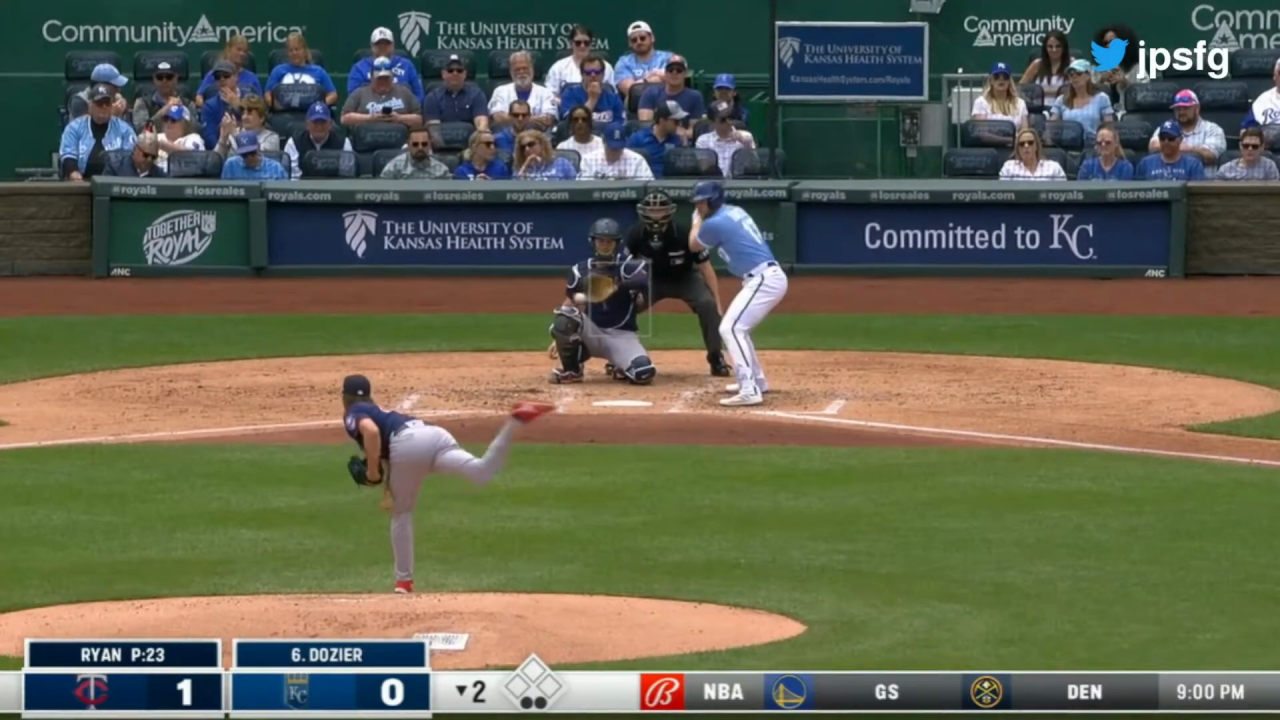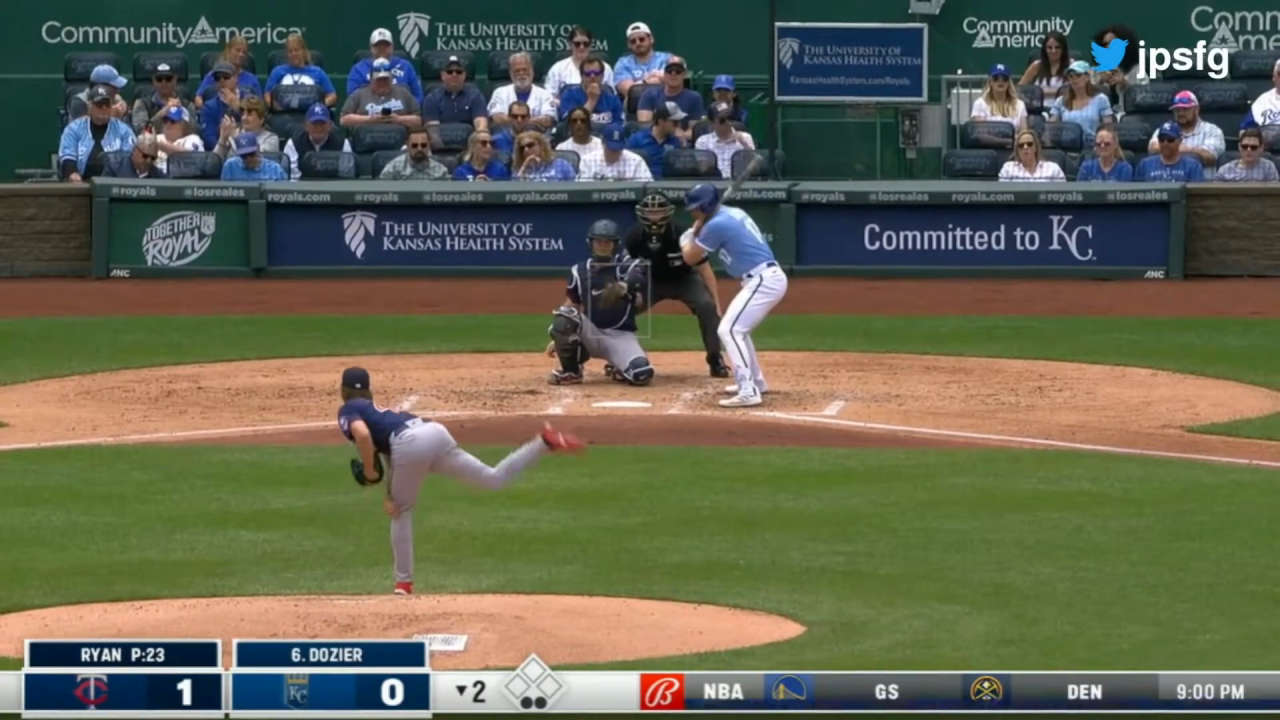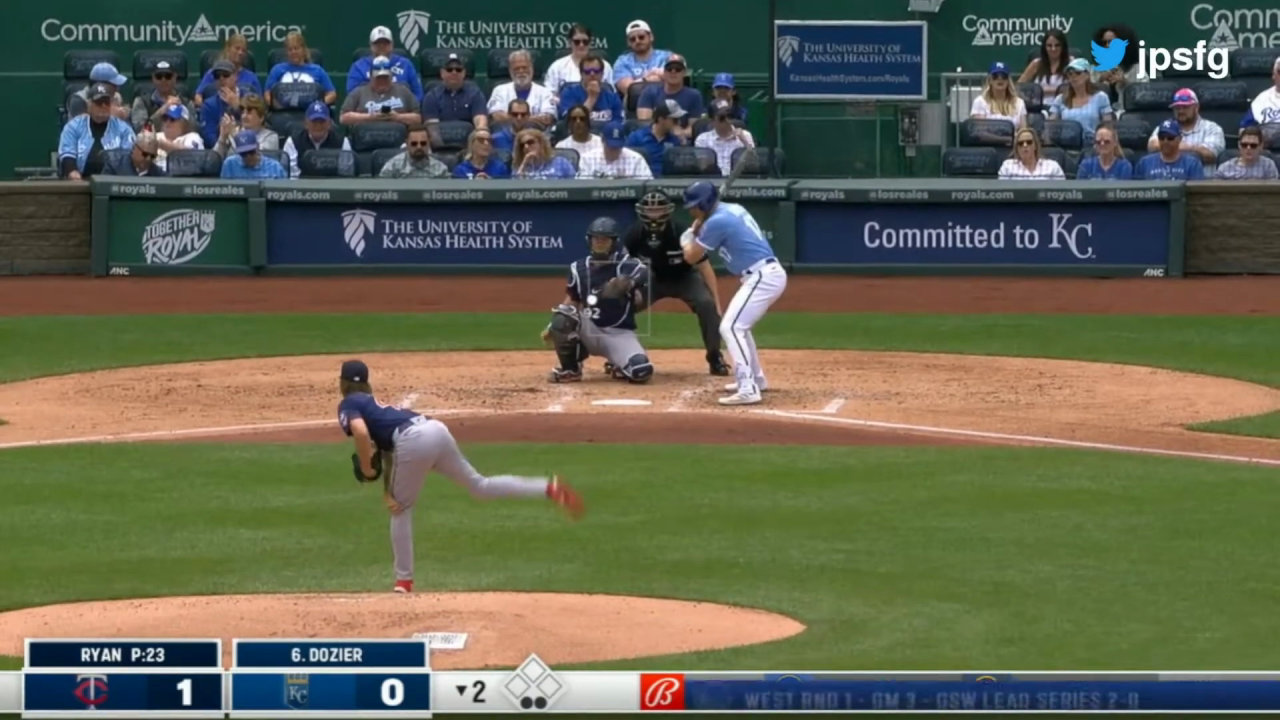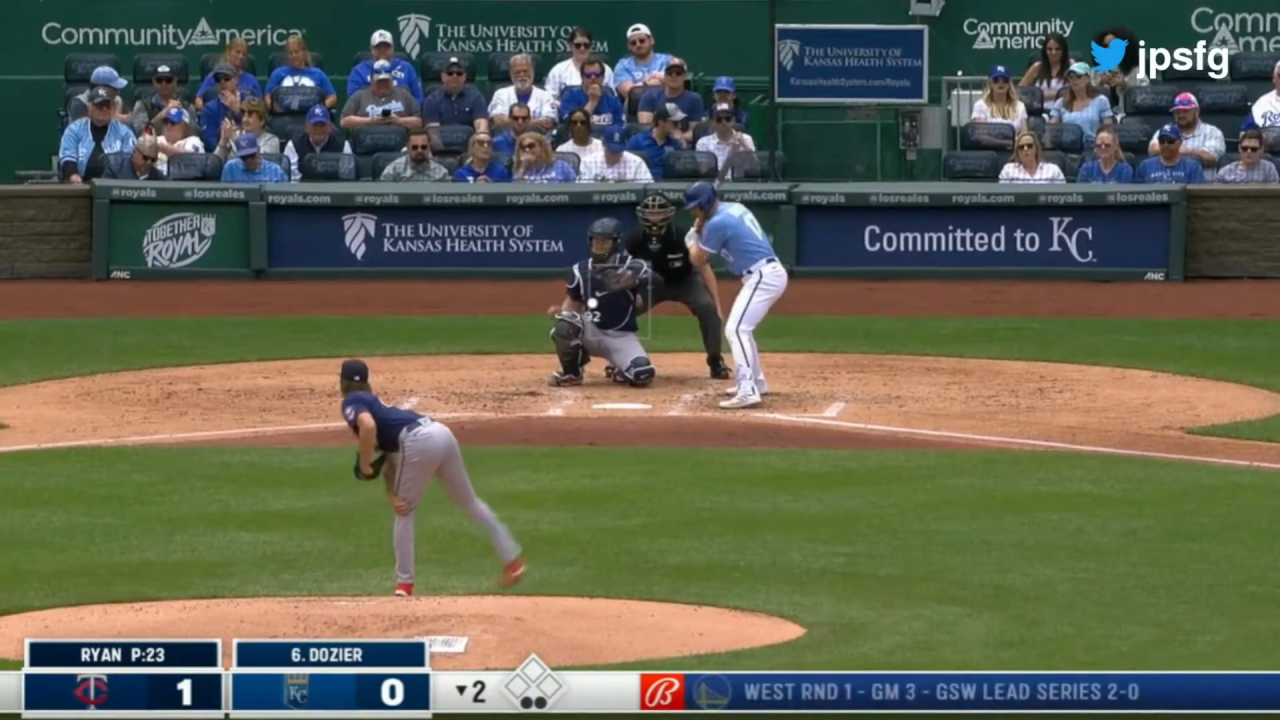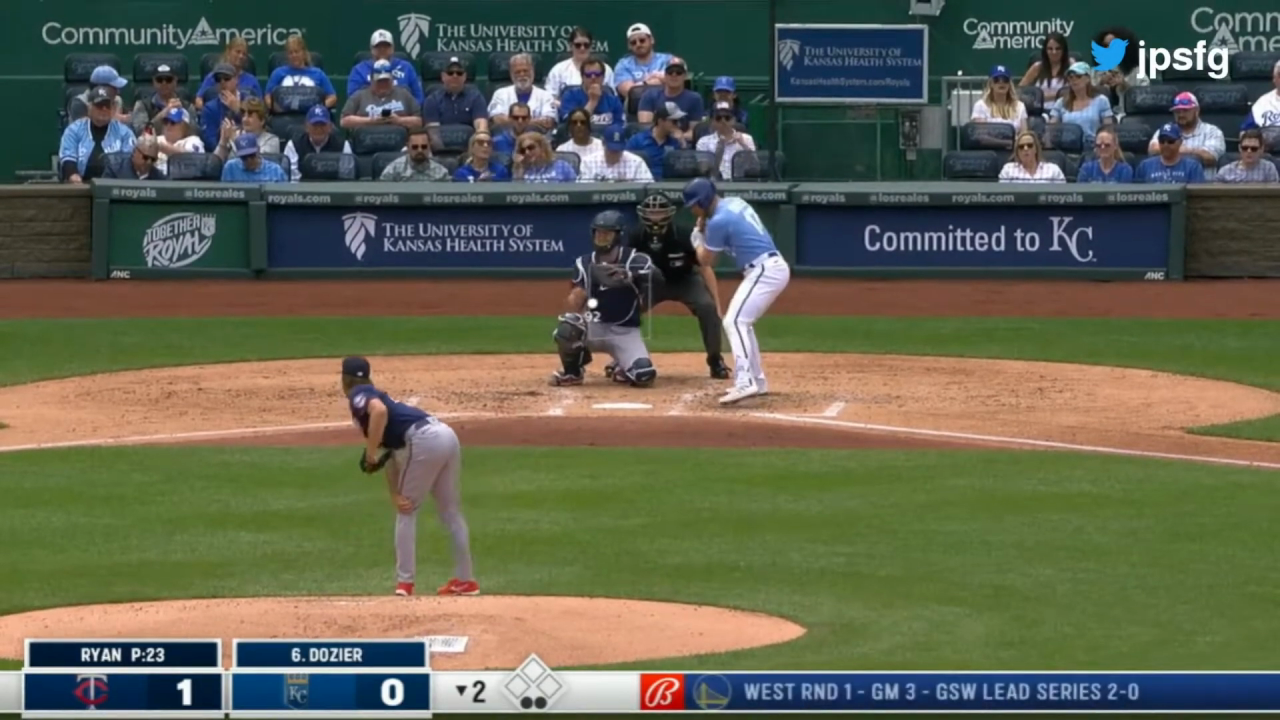
dt=0.1s
person 1, frame 1
left shoulder: (354, 413)
right shoulder: (378, 411)
left elbow: (371, 431)
right elbow: (390, 465)
left wrist: (372, 472)
right wrist: (389, 496)
left hip: (407, 444)
right hip: (434, 435)
left knee: (400, 513)
right knee: (483, 471)
left ankle: (404, 579)
right ankle: (518, 418)
person 1, frame 2
left shoulder: (347, 410)
right shoulder: (375, 410)
left elbow: (363, 435)
right elbow: (394, 464)
left wrist: (369, 472)
right wrist: (389, 497)
left hip: (411, 444)
right hip: (435, 433)
left knee: (400, 513)
right knee: (494, 478)
left ankle: (404, 580)
right ankle: (546, 440)
person 1, frame 3
left shoulder: (347, 404)
right shoulder: (373, 403)
left elbow: (361, 433)
right elbow: (386, 455)
left wrist: (366, 468)
right wrist: (387, 494)
left hip: (413, 439)
right hip: (432, 433)
left knee: (400, 511)
right knee: (481, 486)
left ankle: (404, 579)
right ankle: (550, 488)
person 1, frame 4
left shoulder: (353, 402)
right shoulder: (372, 401)
left elbow: (369, 426)
right elbow: (388, 458)
left wrist: (366, 465)
right wrist: (392, 495)
left hip: (418, 442)
right hip: (440, 434)
left knee: (405, 513)
right knee: (469, 501)
left ankle: (405, 582)
right ankle: (512, 558)
person 1, frame 5
left shoulder: (358, 395)
left elbow: (379, 410)
right elbow: (391, 457)
left wrist: (371, 451)
right wrist: (396, 494)
left hip: (424, 440)
right hip: (445, 435)
left knee: (407, 513)
right knee: (449, 511)
left ankle: (405, 581)
right ankle: (465, 579)
person 2, frame 1
left shoulder: (714, 223)
right shoulder: (734, 210)
left elbow: (694, 246)
left wrist: (696, 223)
left hip: (764, 280)
right hip: (770, 278)
left knee: (730, 328)
right knee: (738, 326)
left ankle: (749, 390)
right ankle: (755, 380)
person 2, frame 2
left shoulder: (716, 224)
right shoulder: (732, 212)
left elbow: (690, 258)
left wrist: (686, 240)
right wrist: (698, 229)
left hip: (763, 280)
right hip: (769, 278)
left knee: (729, 330)
right knee: (737, 328)
left ankle: (749, 391)
right ankle: (755, 381)
person 2, frame 3
left shoulder: (716, 221)
right shoulder: (732, 208)
left elbow: (691, 258)
left wrist: (686, 240)
right wrist: (698, 230)
left hip: (763, 277)
right hip: (768, 274)
left knee: (731, 327)
right knee: (738, 325)
left ankle: (747, 390)
right ankle: (755, 379)
person 2, frame 4
left shoulder: (717, 223)
right shoulder: (734, 207)
left elbow: (697, 260)
left wrist: (691, 241)
right wrist: (700, 229)
left hip: (764, 277)
right hip: (769, 275)
left knee: (736, 329)
right knee: (741, 327)
left ankle: (747, 391)
right ankle: (756, 382)
person 2, frame 5
left shoulder: (718, 221)
right shoulder: (734, 202)
left elbow: (706, 261)
left wrist: (698, 241)
left hip: (765, 271)
right hip: (774, 268)
left knee: (734, 320)
right knee: (741, 323)
left ankle: (746, 382)
right ankle: (754, 380)
person 3, frame 1
left shoulder: (685, 233)
right shoulder: (635, 234)
left elbow: (705, 267)
left wrist: (717, 301)
left hip: (686, 278)
right hip: (652, 281)
left knee: (707, 305)
left ankle: (716, 357)
person 3, frame 2
left shoulder: (684, 234)
right shoulder: (634, 236)
left elbow: (704, 268)
left wrist: (716, 302)
left hip: (684, 280)
right hip: (651, 282)
left knee: (707, 306)
left ankle: (715, 359)
person 3, frame 3
left shoulder: (684, 233)
right shoulder: (633, 234)
left elbow: (704, 266)
left wrist: (716, 300)
left hip: (684, 278)
right hip: (651, 280)
left knee: (707, 304)
left ankle: (715, 357)
person 3, frame 4
left shoulder: (684, 235)
right shoulder: (634, 237)
left elbow: (704, 269)
left wrist: (717, 304)
left hip: (685, 281)
right hip: (651, 283)
left knee: (708, 307)
left ankle: (715, 360)
person 3, frame 5
left shoulder: (686, 235)
right shoulder: (635, 236)
left elbow: (705, 269)
left wrist: (717, 302)
left hip: (685, 280)
left knee: (708, 307)
left ankle: (715, 360)
person 4, frame 1
left shoulder: (629, 265)
right shoulder: (580, 271)
left elbow: (644, 282)
right elbow: (570, 306)
left wrist: (616, 284)
right wrist: (559, 339)
left hip: (621, 335)
right hip: (591, 333)
left knee: (643, 373)
right knee: (564, 316)
left ankle: (620, 367)
right ankle: (572, 370)
person 4, frame 2
left shoulder: (626, 266)
right shoulder: (579, 271)
left elbow: (639, 277)
right elbow: (569, 306)
left wrist: (623, 287)
right wrist: (557, 339)
left hip: (620, 336)
right hip: (591, 333)
left knee: (642, 374)
right knee: (563, 317)
left ankle: (619, 368)
right ankle: (571, 371)
person 4, frame 3
left shoulder: (627, 265)
right shoulder: (578, 268)
left elbow: (647, 278)
right elbow: (572, 302)
left wrist: (631, 282)
right wrist: (552, 330)
left hip: (620, 334)
right hip: (590, 330)
left knee: (641, 371)
right knee: (562, 316)
left ankle: (618, 366)
right ankle: (570, 369)
person 4, frame 4
left shoulder: (631, 266)
right shoulder: (580, 270)
right elbow: (571, 304)
left wrist: (636, 279)
right wrist: (560, 312)
left hip: (622, 336)
right hip: (592, 333)
left knee: (643, 374)
right knee: (565, 322)
left ankle: (620, 370)
right ankle: (571, 373)
person 4, frame 5
left shoulder: (635, 260)
right shoulder: (583, 263)
left elbow: (656, 278)
right elbow: (575, 306)
left wrist: (631, 274)
right wrist: (576, 297)
left hip: (627, 332)
right hip: (596, 326)
left knee: (644, 375)
right knee: (567, 327)
left ankle: (623, 369)
right ankle: (572, 373)
